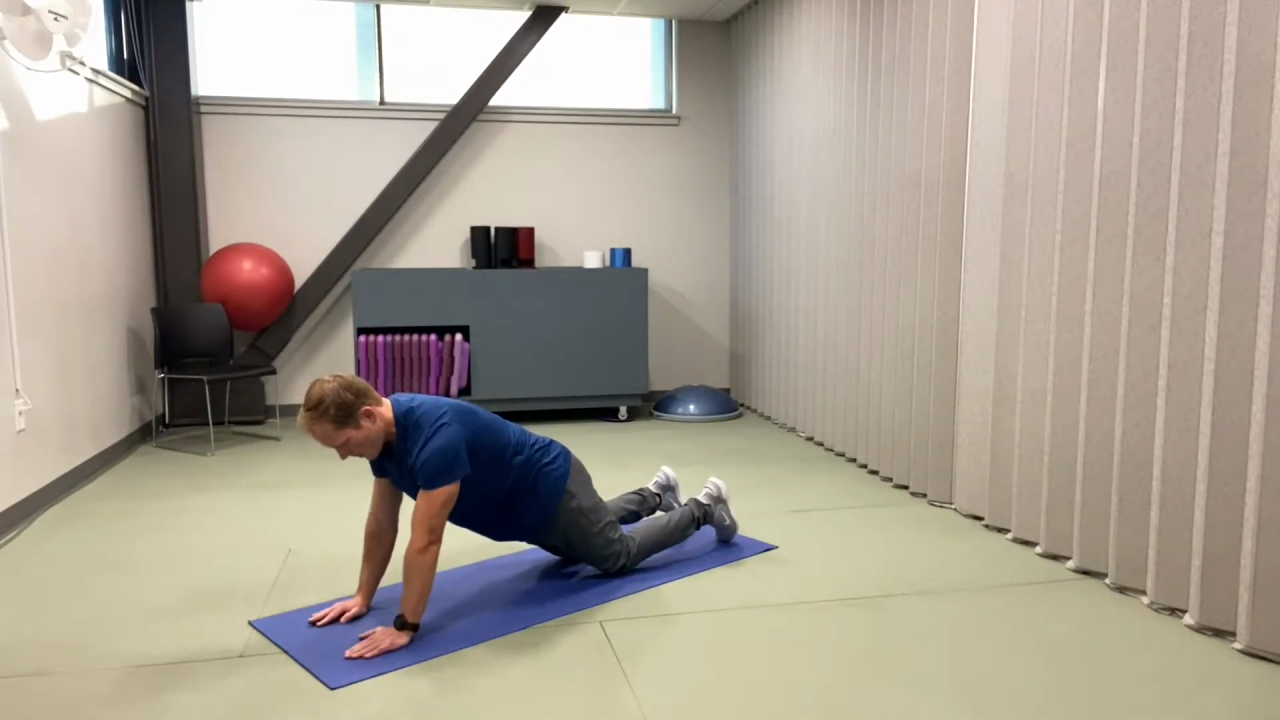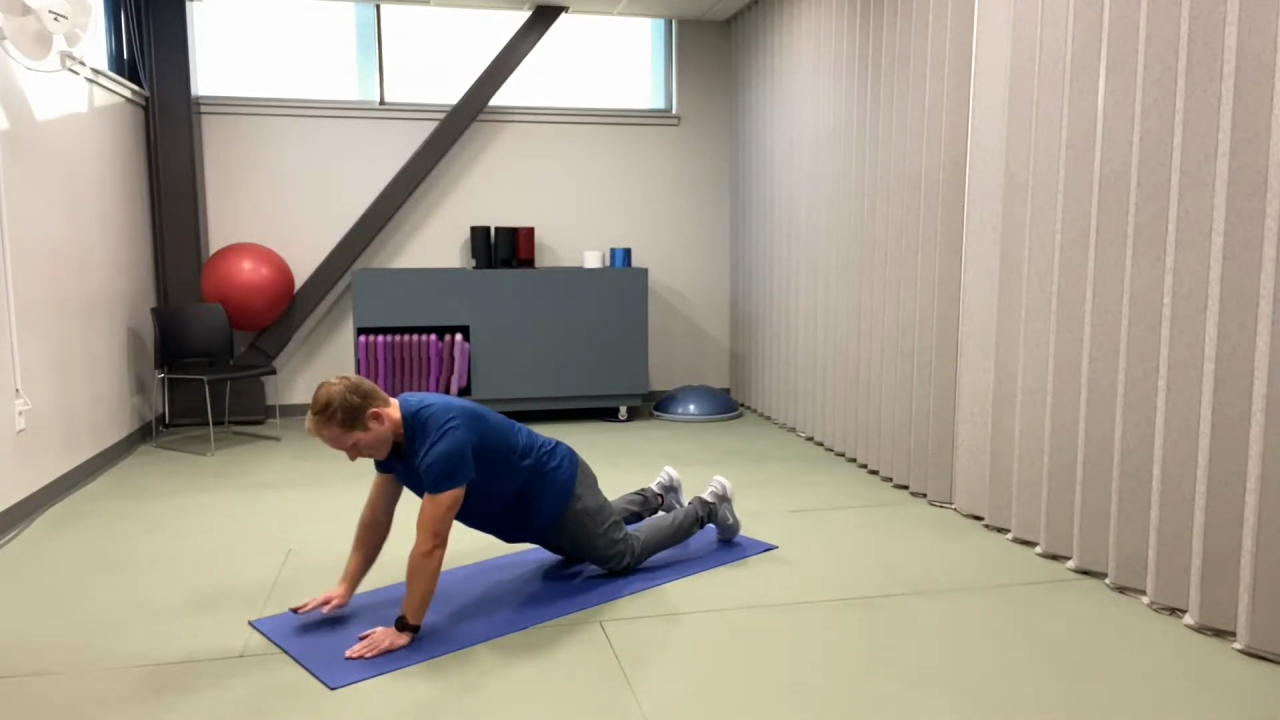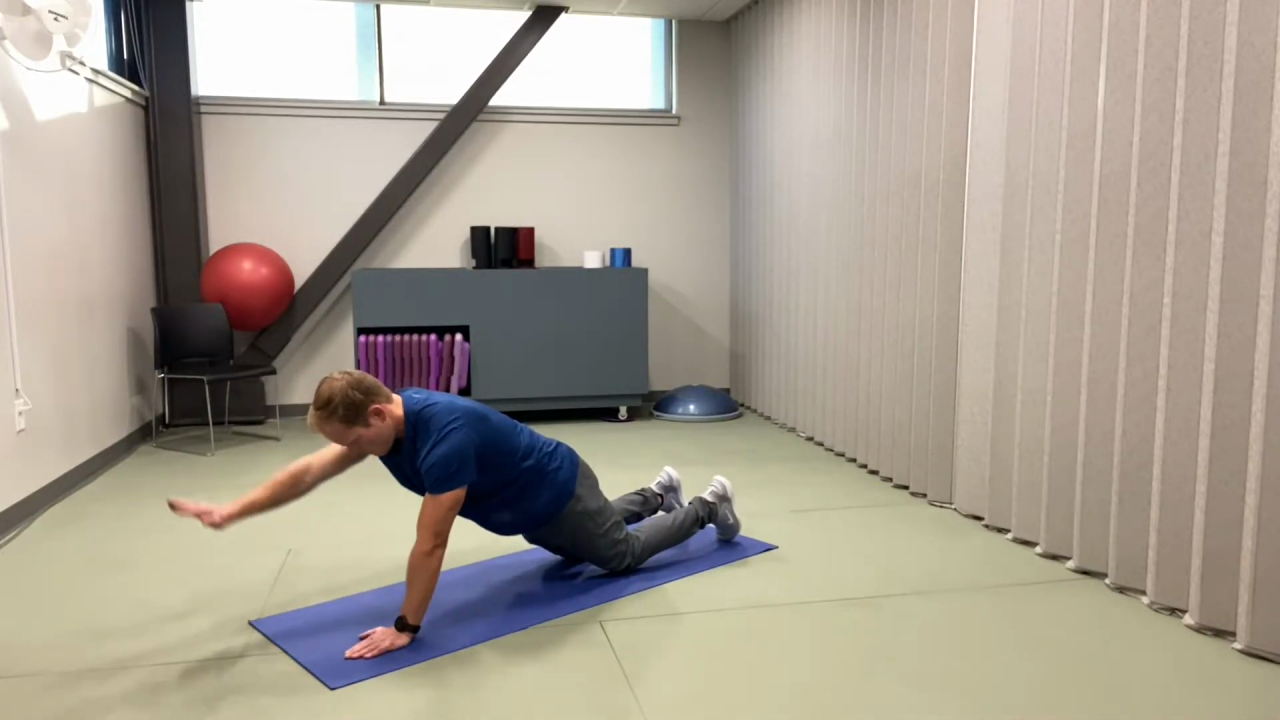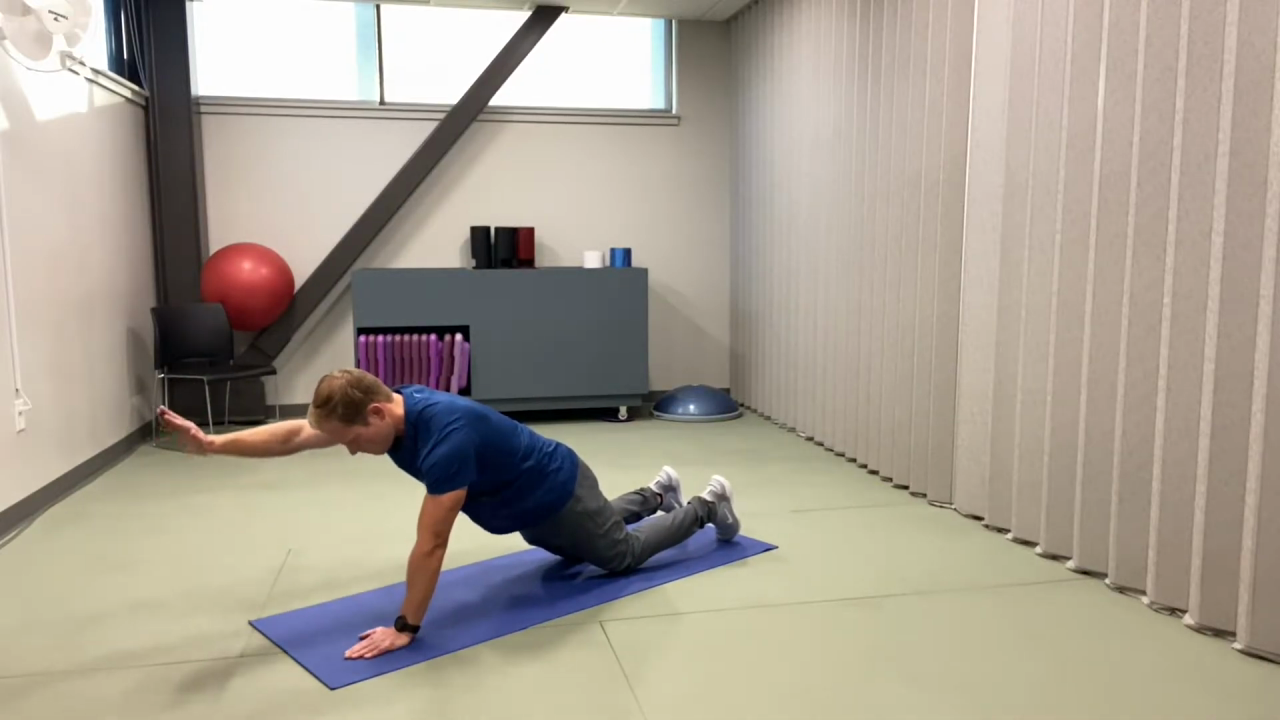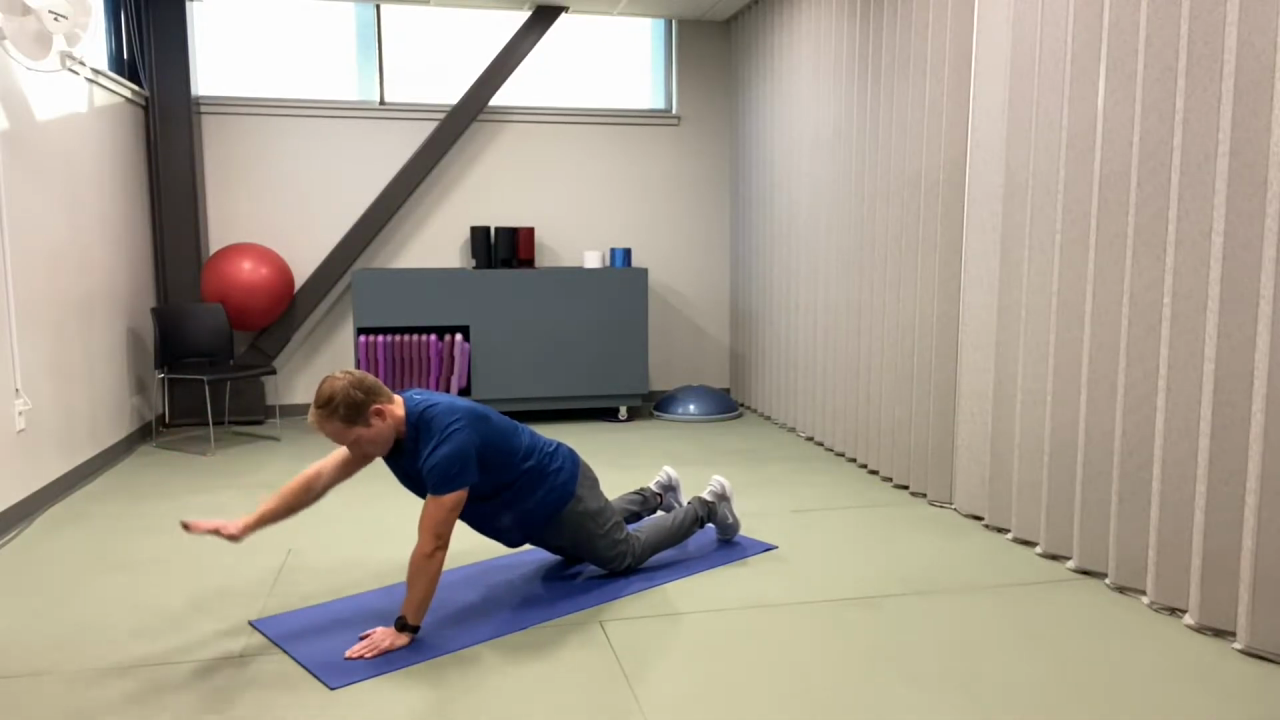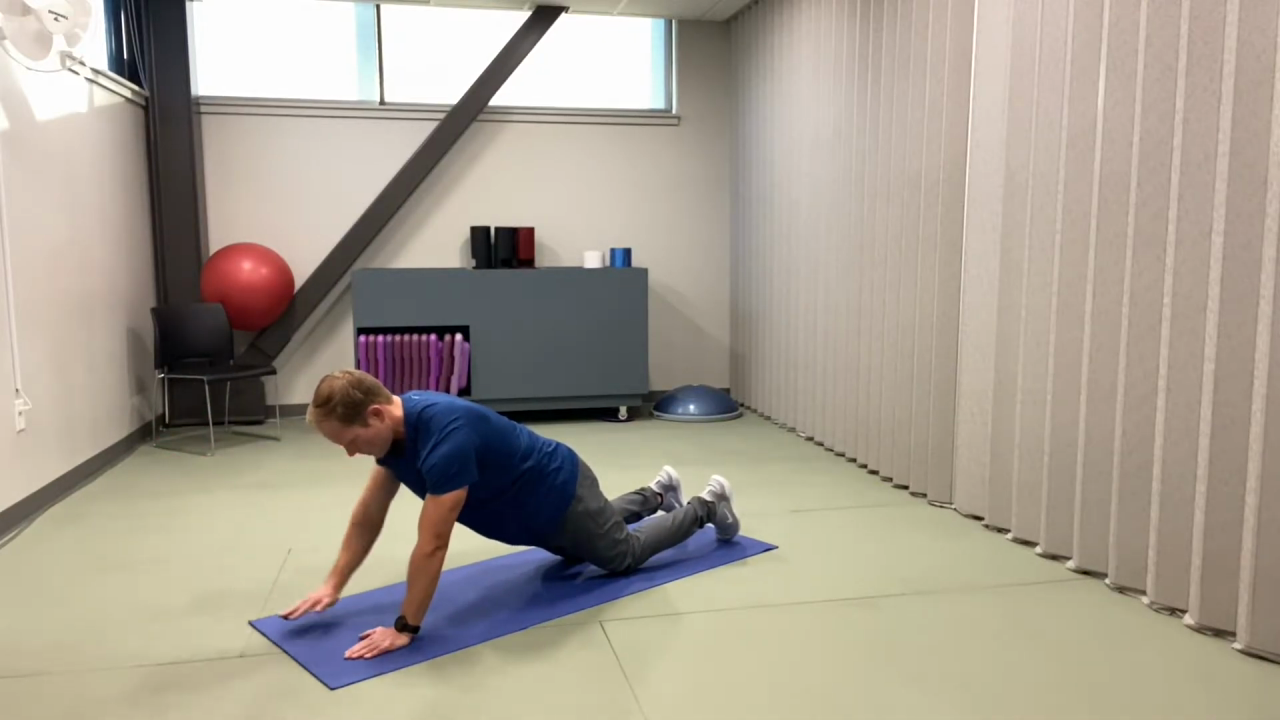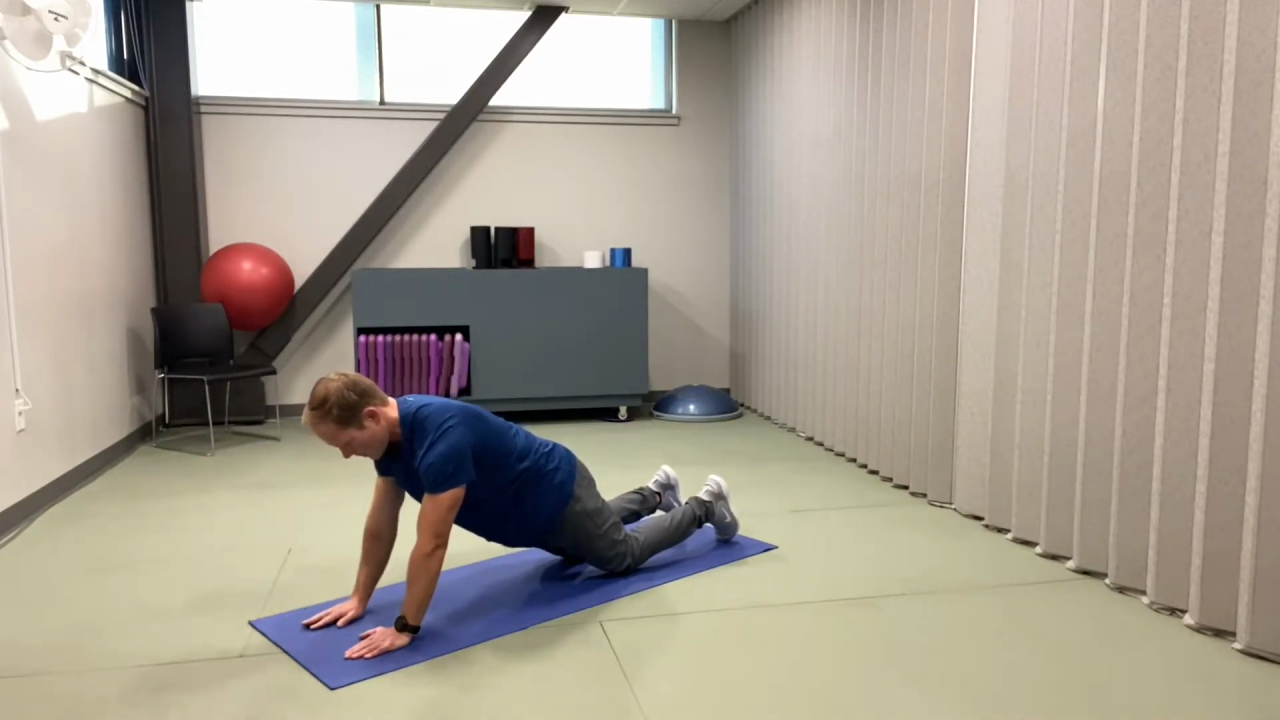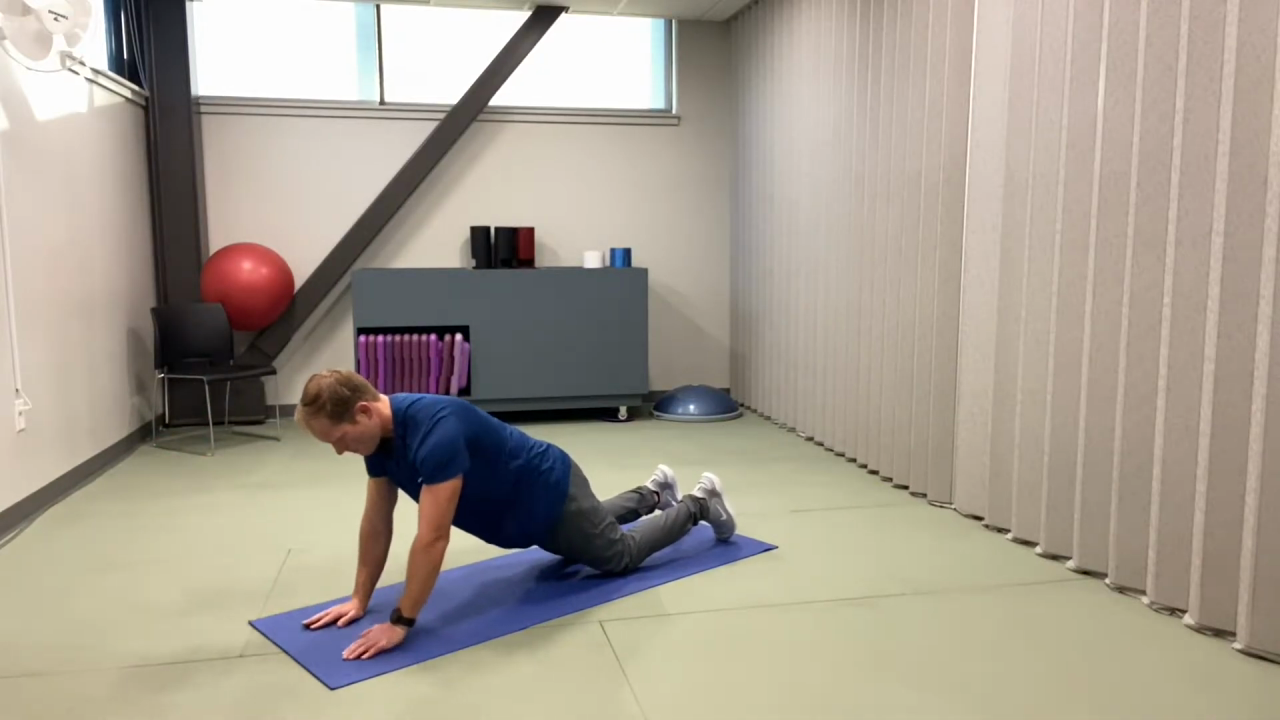
dt=0.3s
person 1, frame 1
left shoulder: (435, 434)
right shoulder: (383, 432)
left elbow: (425, 541)
right elbow: (380, 523)
left wrist: (405, 627)
right wrist: (363, 595)
left hip: (551, 487)
right hip: (523, 503)
left knee: (617, 556)
right knee: (574, 549)
left ankle: (703, 507)
right ankle: (655, 495)
person 1, frame 2
left shoulder: (442, 439)
right shoulder: (392, 428)
left elbow: (429, 544)
right elbow: (376, 518)
left wrist: (404, 628)
right wrist: (344, 588)
left hip: (556, 491)
right hip: (530, 505)
left knee: (624, 555)
right knee: (579, 552)
left ankle: (708, 506)
right ankle: (657, 493)
person 1, frame 3
left shoulder: (445, 436)
right shoulder: (377, 418)
left elbow: (430, 545)
right elbow: (308, 472)
left wrist: (405, 628)
right wrist: (231, 511)
left hip: (558, 488)
right hip: (532, 502)
left knee: (620, 554)
right knee: (575, 551)
left ankle: (707, 506)
right ankle: (657, 494)
person 1, frame 4
left shoulder: (445, 436)
right shoulder: (387, 407)
left elbow: (430, 544)
right elbow: (297, 434)
left wrist: (405, 628)
right wrist: (213, 442)
left hip: (557, 491)
right hip: (532, 500)
left knee: (621, 554)
right knee: (575, 552)
left ankle: (705, 507)
right ankle: (656, 494)
person 1, frame 5
left shoulder: (445, 436)
right shoulder: (389, 416)
left elbow: (431, 546)
right elbow: (318, 479)
left wrist: (405, 628)
right wrist: (244, 524)
left hip: (559, 493)
right hip: (532, 502)
left knee: (621, 554)
right knee: (575, 553)
left ankle: (707, 507)
right ankle: (656, 494)
person 1, frame 6
left shoulder: (445, 436)
right shoulder: (392, 426)
left elbow: (432, 545)
right elbow: (370, 512)
left wrist: (405, 628)
right wrist: (333, 584)
left hip: (559, 493)
right hip: (532, 505)
left knee: (624, 555)
right knee: (573, 553)
left ankle: (707, 506)
right ankle: (658, 493)
person 1, frame 7
left shoulder: (441, 436)
right shoulder: (391, 431)
left elbow: (430, 545)
right elbow: (380, 524)
left wrist: (406, 628)
right wrist: (359, 598)
left hip: (557, 493)
right hip: (529, 506)
left knee: (623, 556)
right knee: (573, 552)
left ankle: (705, 507)
right ankle: (655, 493)
person 1, frame 8
left shoulder: (435, 430)
right shoulder: (378, 433)
left elbow: (433, 539)
right elbow: (376, 524)
left wrist: (400, 623)
right wrist: (359, 598)
left hip: (549, 493)
right hip: (519, 504)
left knee: (618, 556)
right knee: (576, 544)
left ankle: (698, 503)
right ankle: (652, 492)
